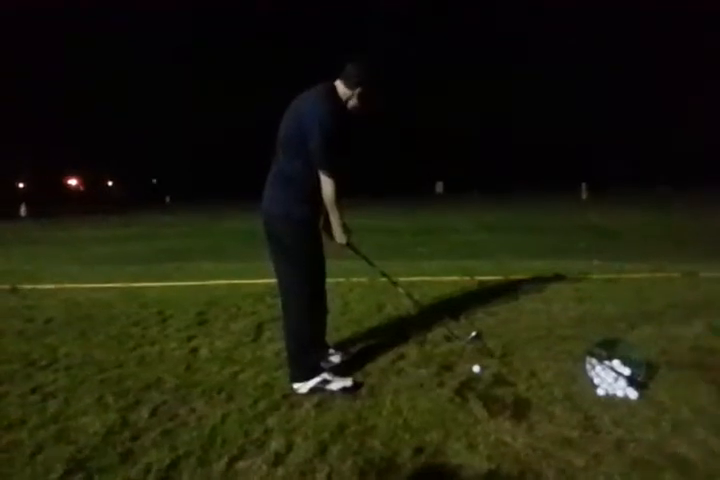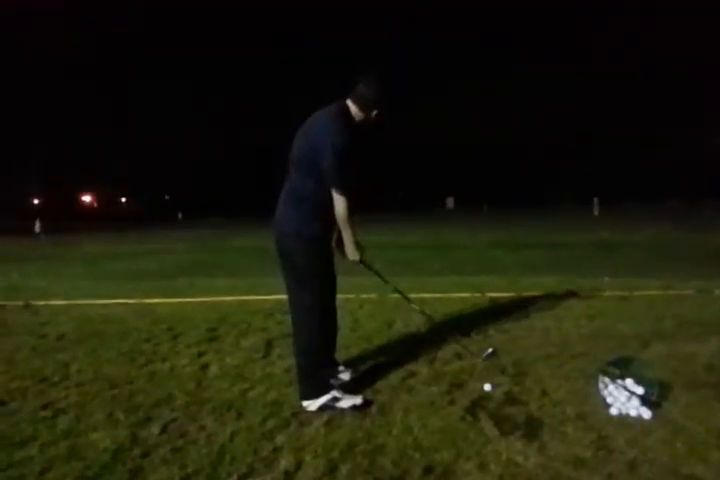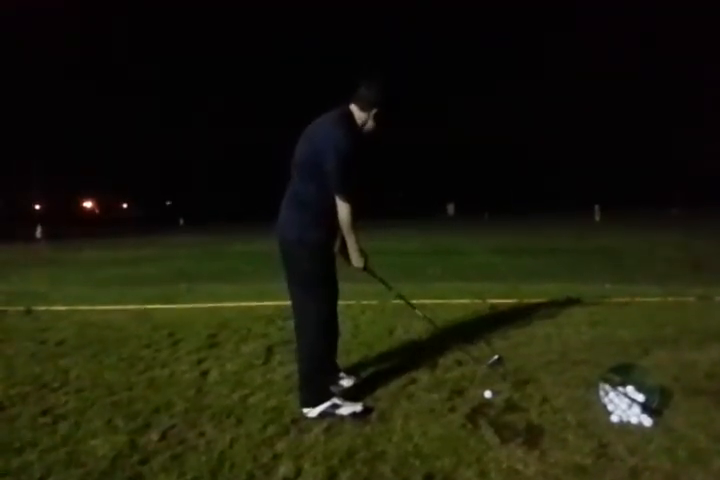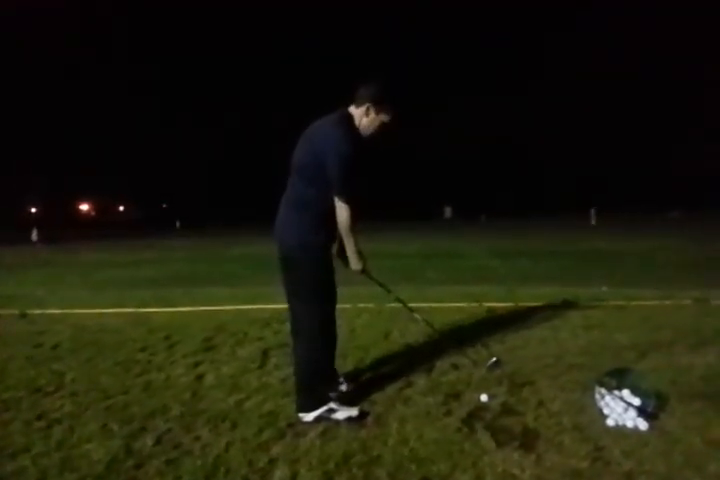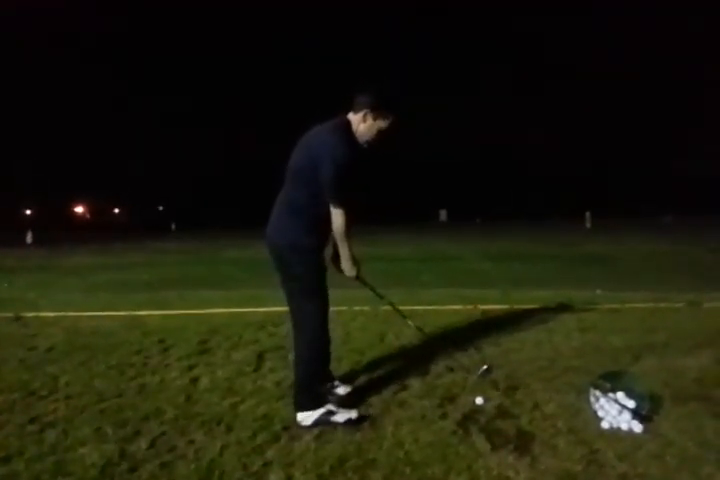
dt=1s
person 1, frame 1
left shoulder: (319, 101)
right shoulder: (323, 110)
right elbow: (326, 174)
left wrist: (326, 216)
right wrist: (337, 223)
left hip: (291, 205)
right hip: (289, 210)
left knee: (311, 283)
right knee: (300, 288)
left ankle: (315, 349)
right ankle: (307, 373)
person 1, frame 2
left shoulder: (331, 120)
right shoulder: (335, 130)
right elbow: (338, 192)
left wrist: (337, 232)
right wrist: (350, 241)
left hip: (304, 222)
right hip: (301, 227)
left knee: (322, 300)
right knee: (311, 305)
left ankle: (324, 365)
right ankle: (316, 391)
person 1, frame 3
left shoulder: (334, 125)
right shoulder: (339, 135)
right elbow: (342, 200)
left wrist: (340, 239)
right wrist: (353, 248)
left hip: (306, 227)
right hip: (304, 232)
left knee: (323, 306)
right knee: (314, 311)
left ankle: (326, 371)
right ankle: (317, 398)
person 1, frame 4
left shoulder: (331, 129)
right shoulder: (339, 137)
right elbow: (341, 202)
left wrist: (342, 244)
right wrist: (351, 251)
left hip: (302, 231)
right hip: (304, 236)
left knee: (322, 311)
right knee: (311, 318)
left ankle: (324, 378)
right ankle: (313, 403)
person 1, frame 5
left shoulder: (331, 136)
right shoulder: (336, 143)
right elbow: (336, 208)
left wrist: (338, 249)
right wrist: (345, 255)
left hip: (296, 234)
right hip: (294, 238)
left knee: (315, 312)
right knee: (310, 316)
left ankle: (320, 379)
right ankle: (311, 405)
